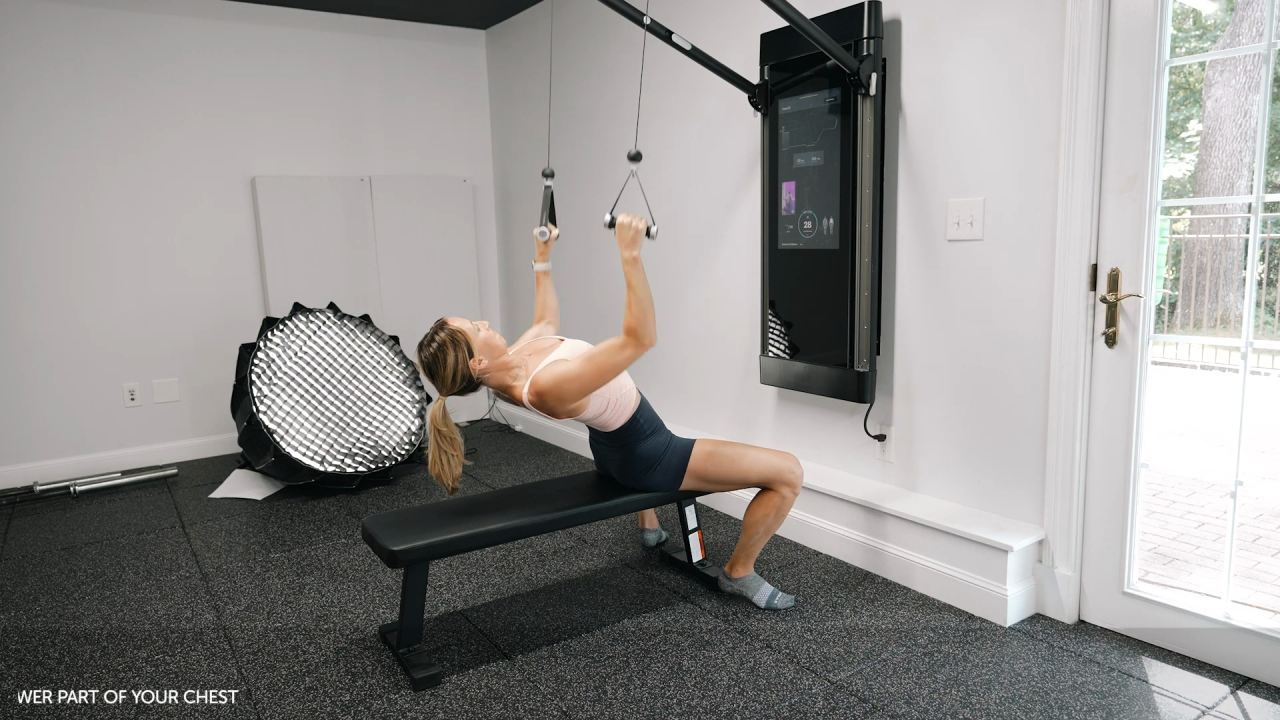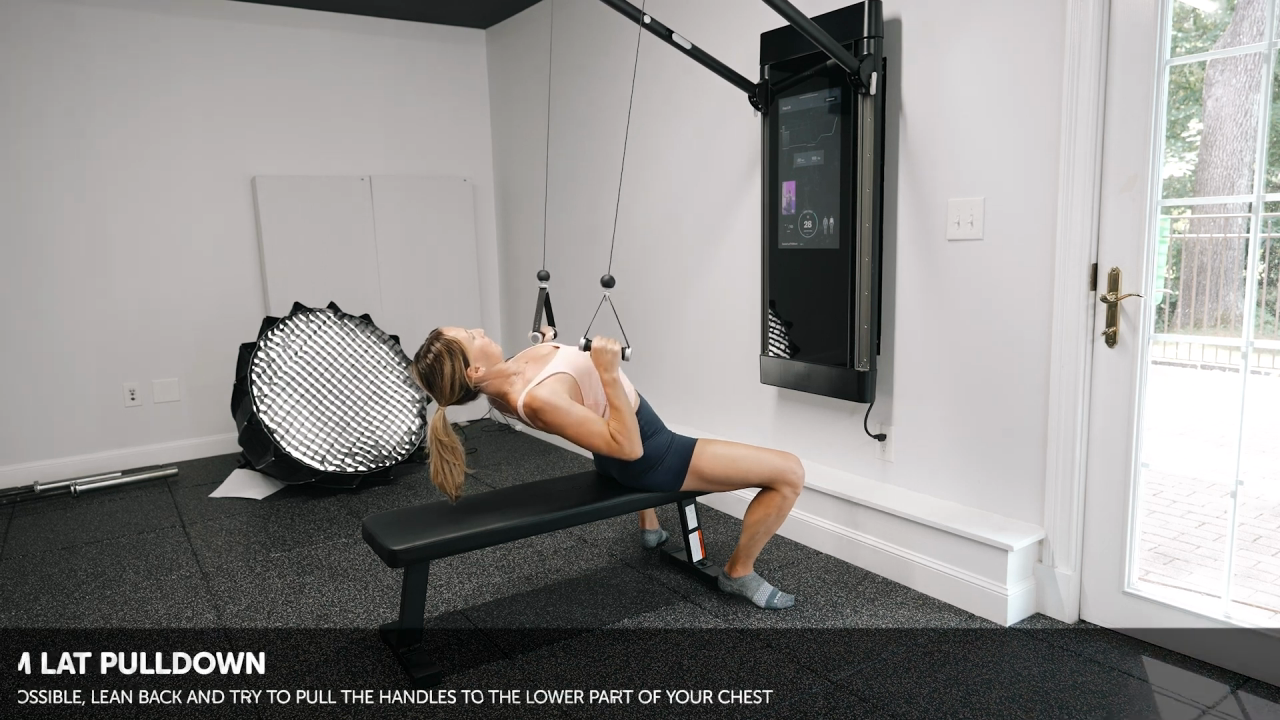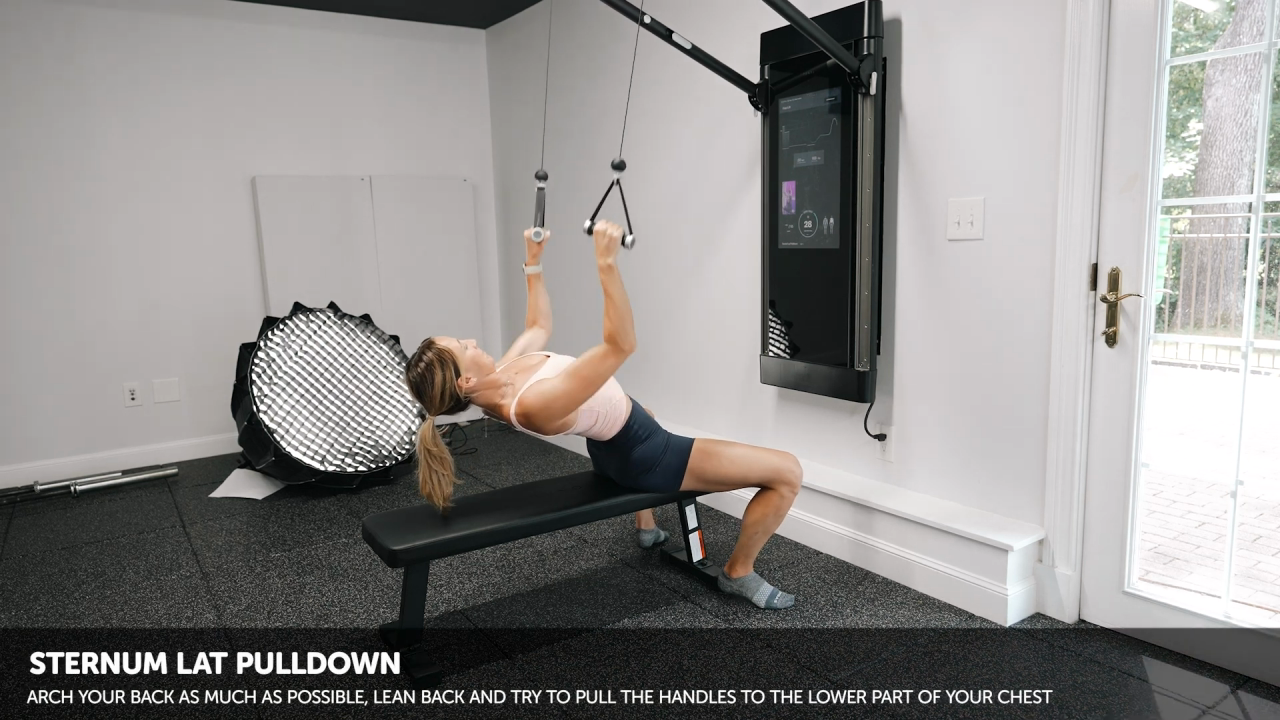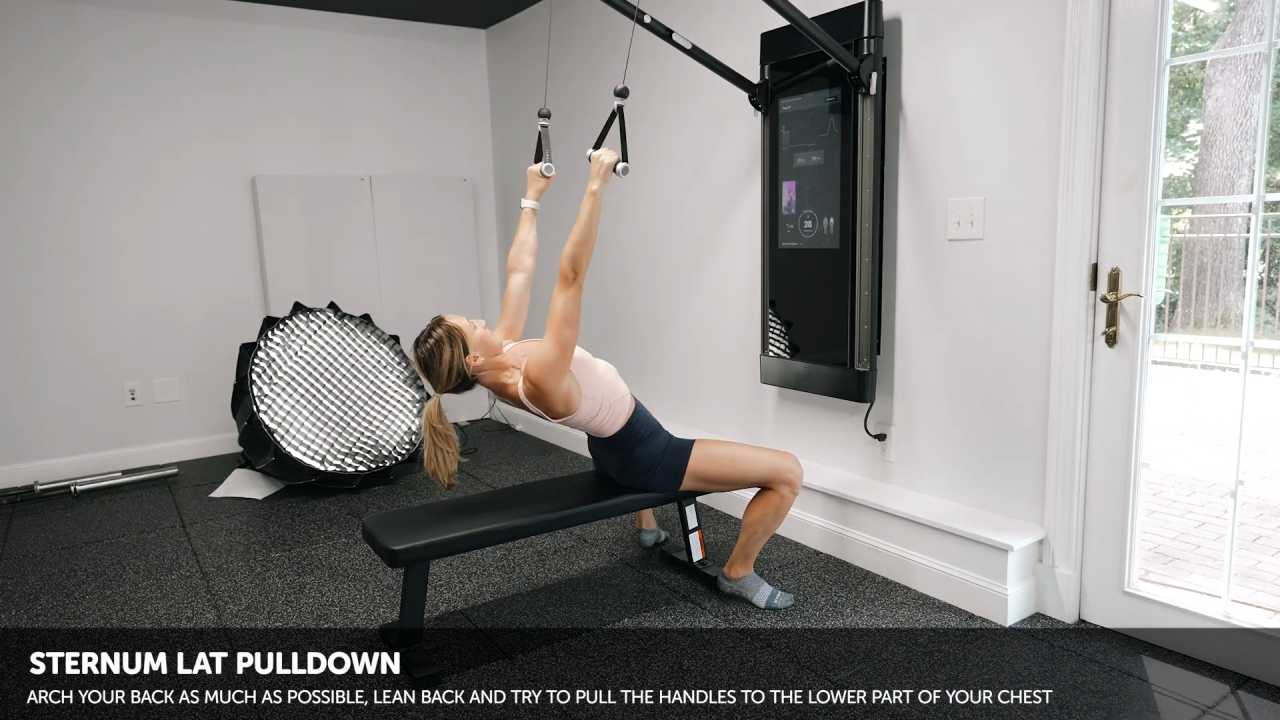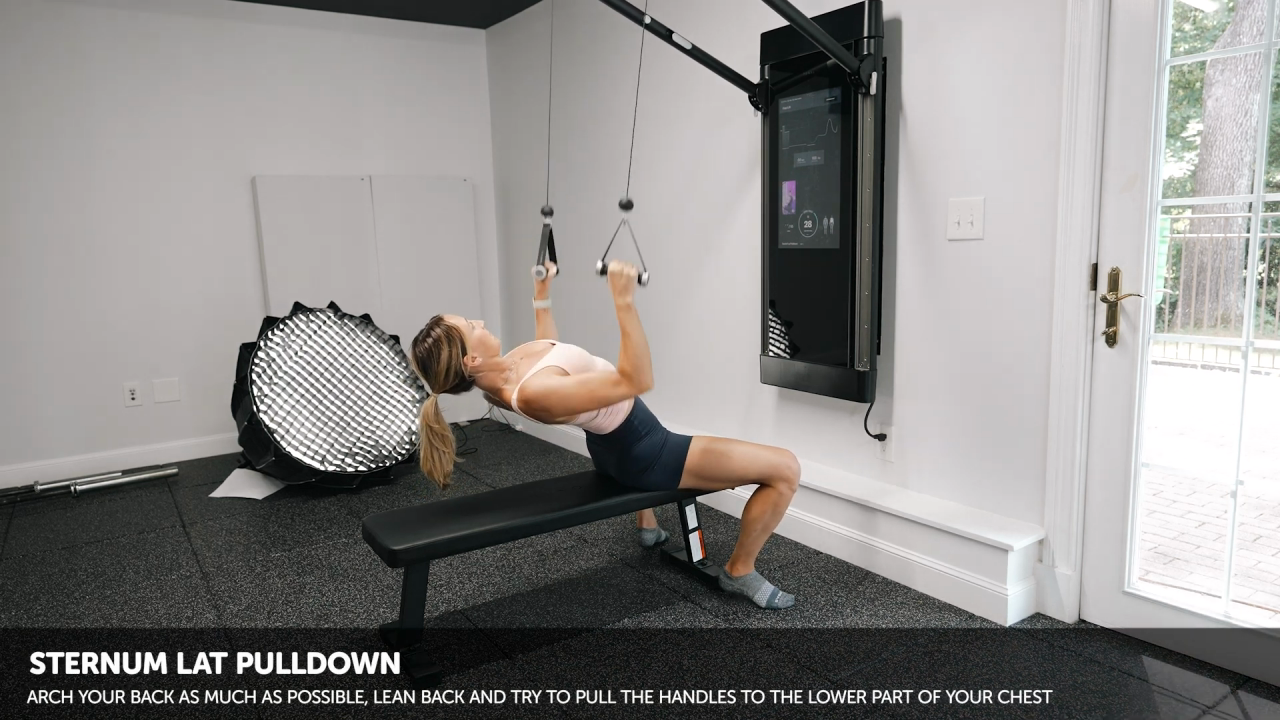
dt=1s
person 1, frame 1
left shoulder: (510, 366)
right shoulder: (547, 387)
left elbow: (546, 325)
right elbow: (640, 339)
left wrist: (542, 259)
right wrist: (630, 254)
left hip: (617, 446)
right hip: (644, 457)
right knee: (788, 473)
left ankle: (649, 525)
right ankle: (738, 574)
person 1, frame 2
left shoulder: (505, 382)
right shoulder: (537, 399)
right elbow: (630, 447)
left wrist: (540, 347)
right wrist: (608, 372)
left hip: (613, 453)
right hip: (649, 456)
right knee: (789, 473)
left ankle: (650, 527)
right ankle: (739, 573)
person 1, frame 3
left shoulder: (499, 381)
right shoulder: (532, 405)
left elbow: (538, 327)
right elbow: (621, 345)
left wrist: (533, 262)
right wrist: (606, 262)
left hip: (616, 448)
right hip: (644, 458)
left knee: (643, 407)
right knee: (787, 472)
left ankle: (646, 526)
right ankle: (738, 573)
person 1, frame 4
left shoulder: (504, 357)
right shoulder: (537, 380)
left elbow: (520, 270)
right elbow: (570, 275)
left wrist: (532, 196)
right wrist: (595, 187)
left hip: (616, 449)
right hip: (645, 458)
right knee: (787, 472)
left ankle: (647, 526)
right ankle: (738, 573)
person 1, frame 5
left shoulder: (502, 374)
right shoulder: (533, 393)
left elbow: (546, 349)
right elbow: (637, 380)
left wrist: (542, 297)
right wrist: (624, 301)
left hip: (614, 445)
right hip: (641, 455)
right knee: (784, 468)
left ankle: (648, 525)
right ankle: (739, 573)
